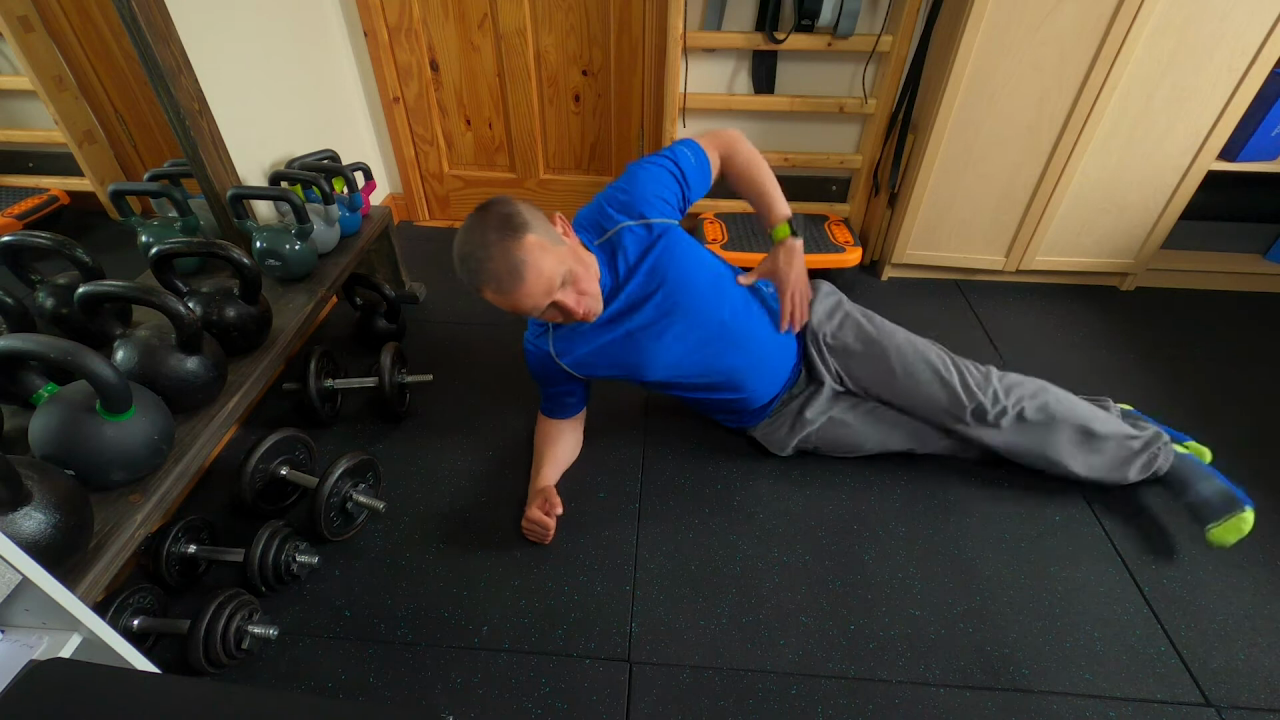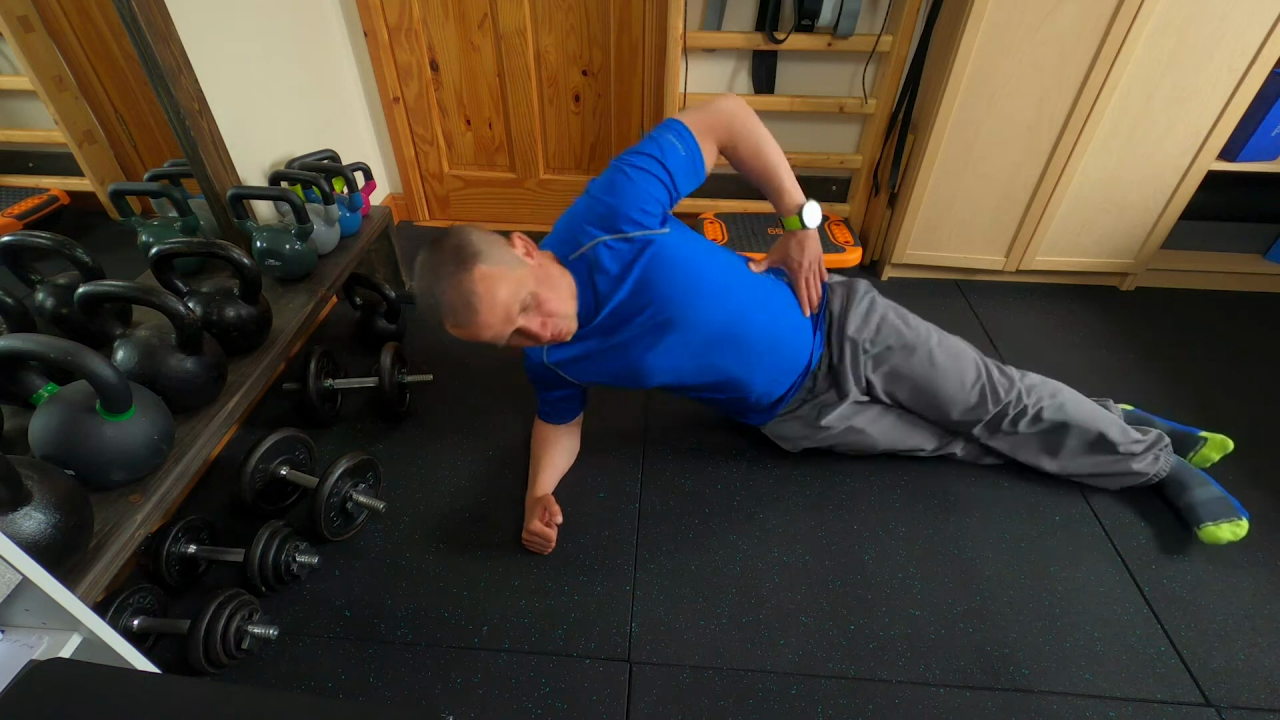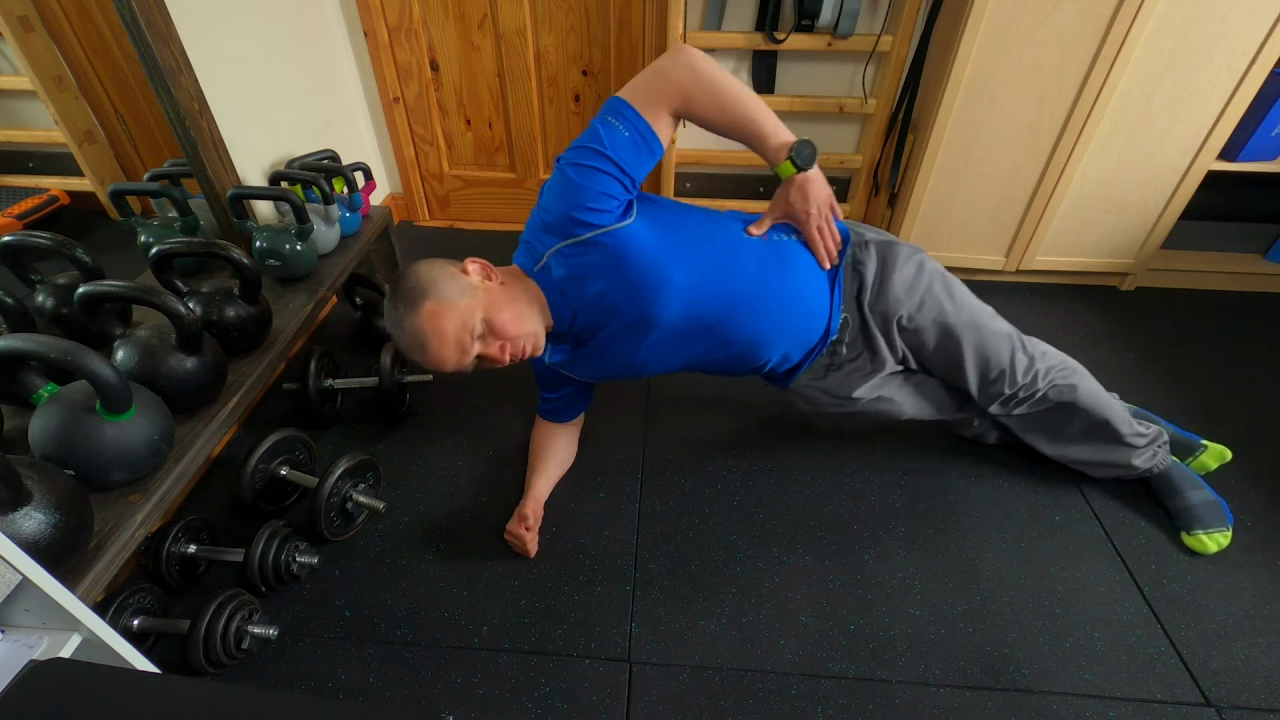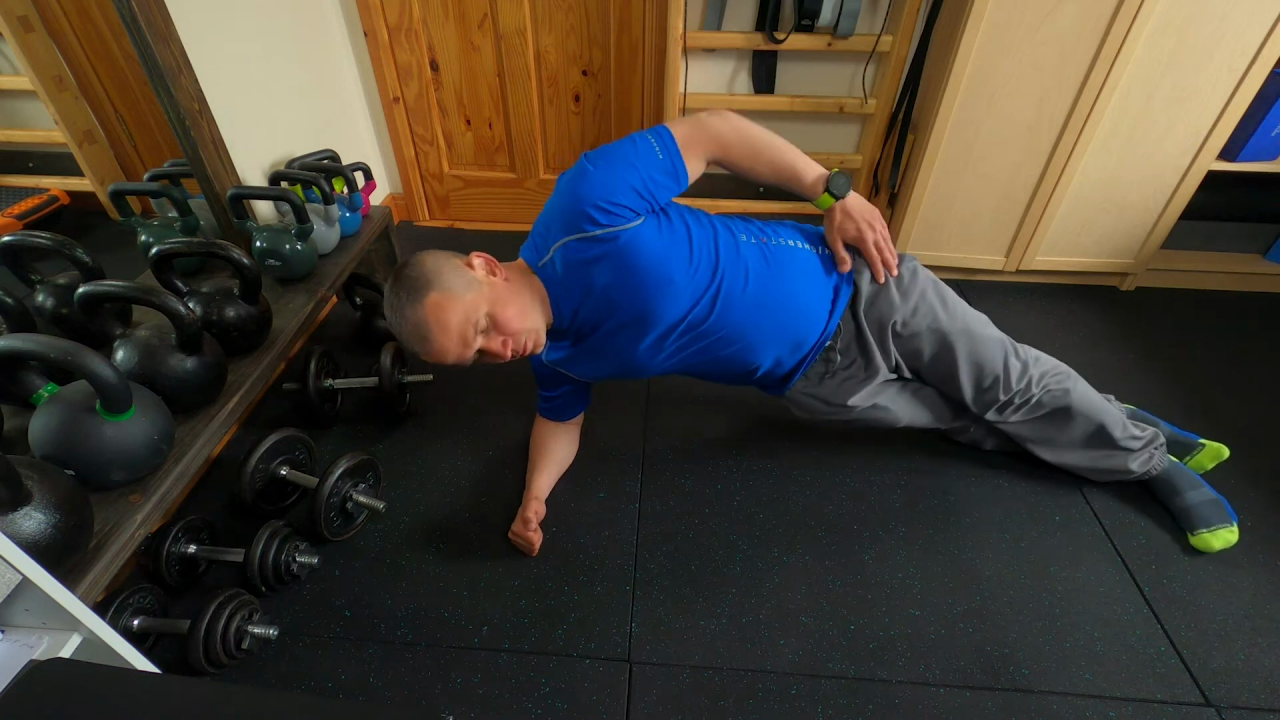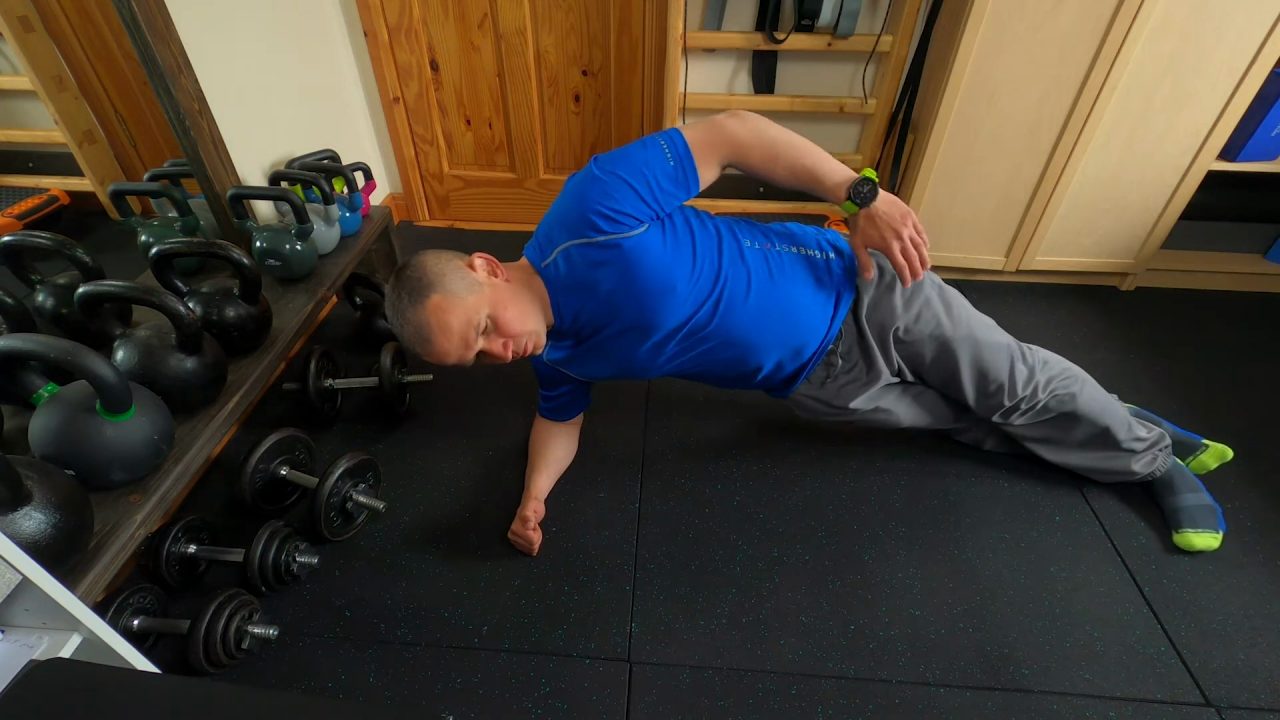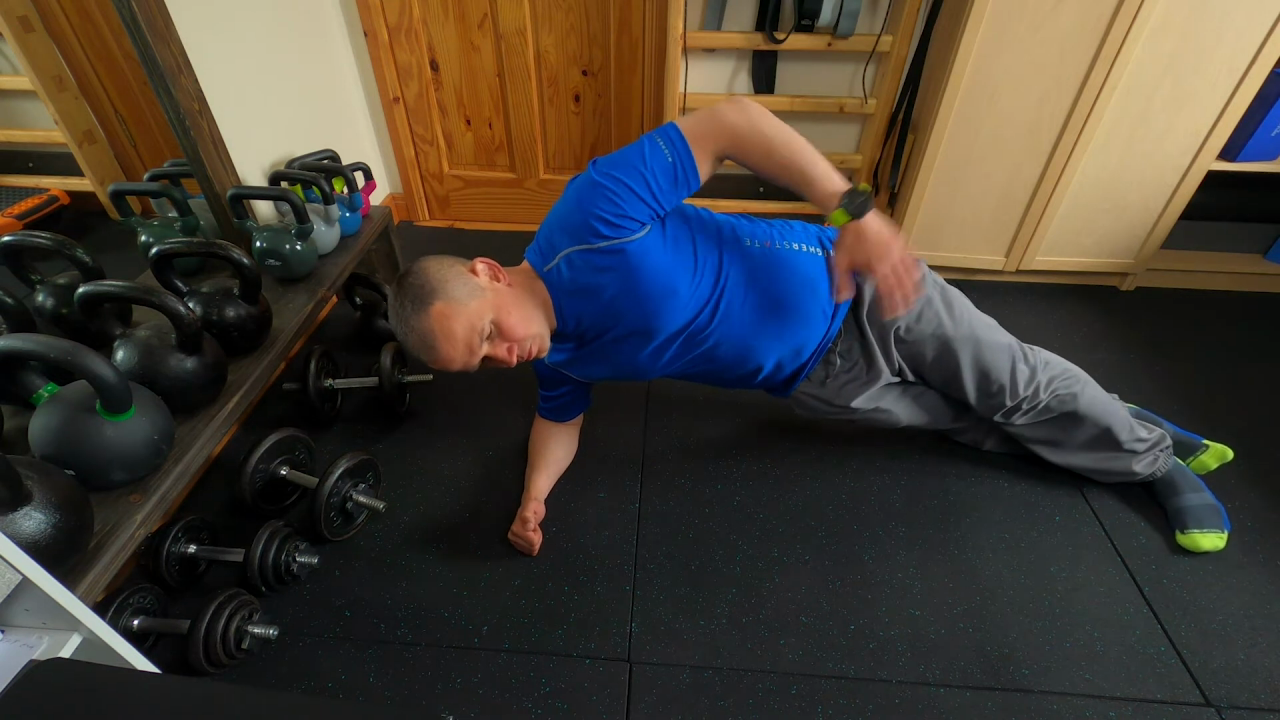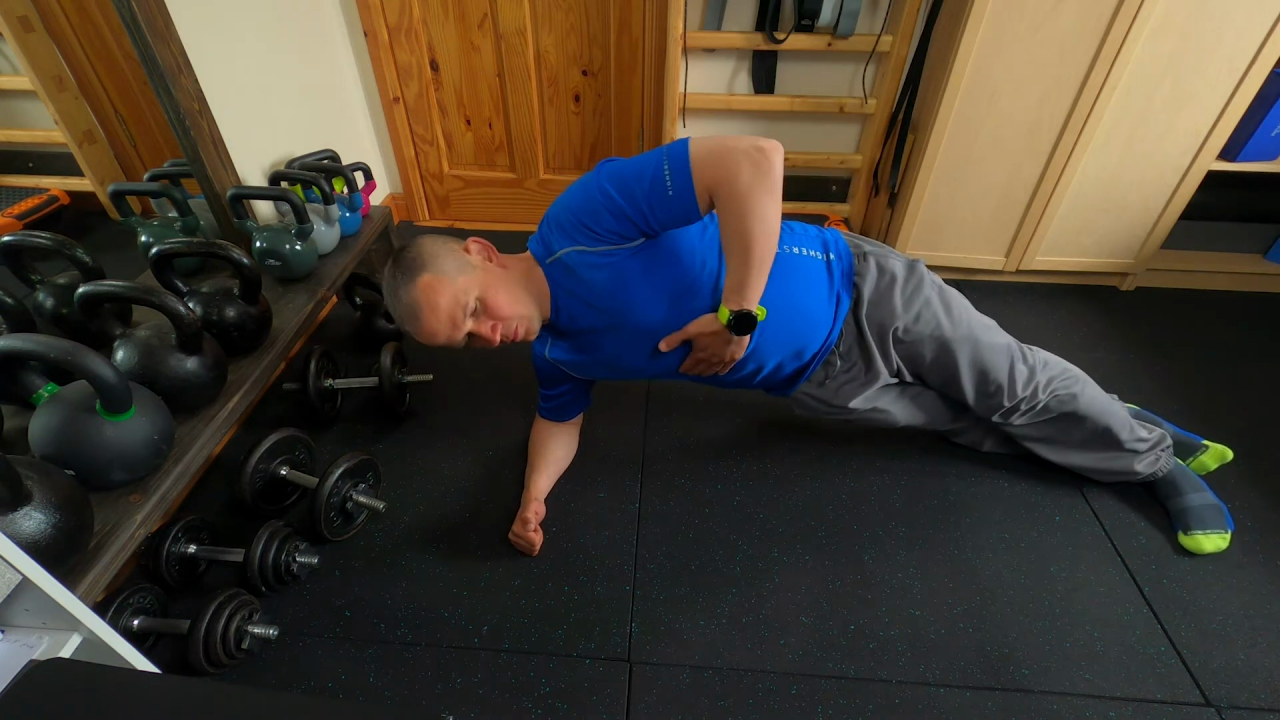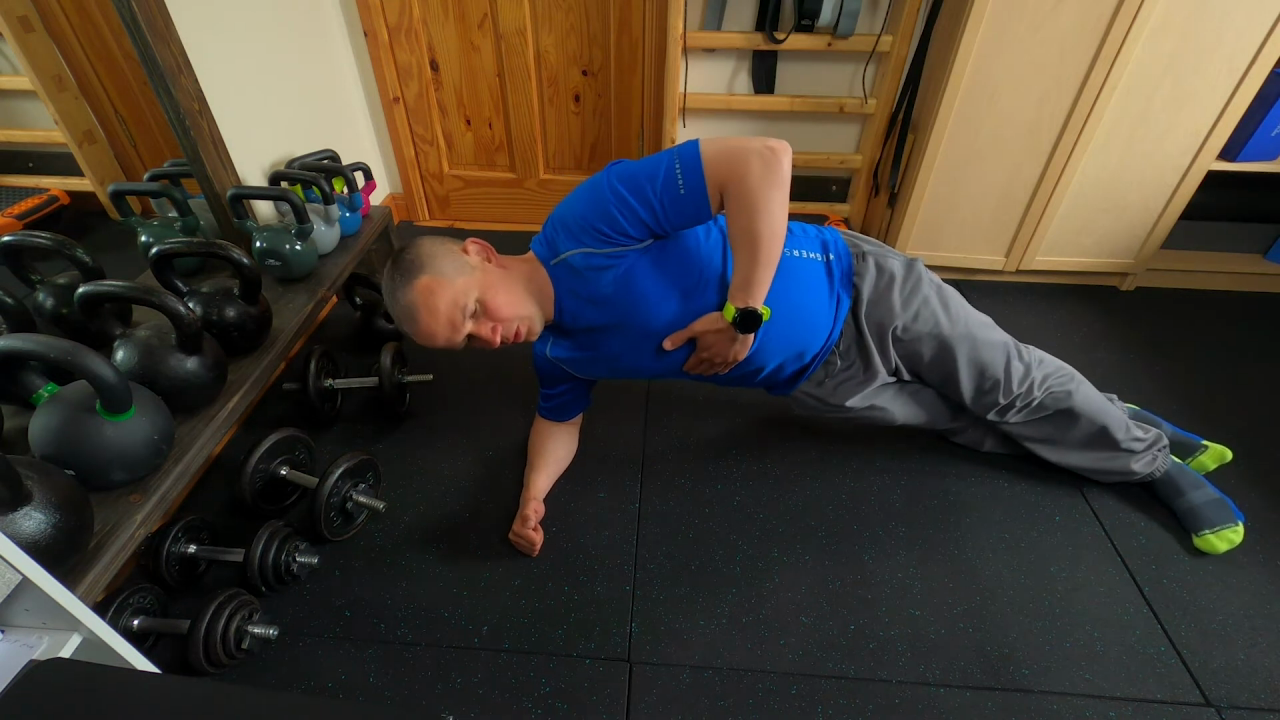
dt=0.4s
person 1, frame 1
left shoulder: (627, 207)
right shoulder: (551, 345)
left elbow: (722, 143)
right elbow: (562, 417)
left wrist: (786, 238)
right wrist: (541, 486)
left hip: (808, 330)
right hip: (780, 422)
left knee: (973, 396)
right knee: (958, 442)
left ankle: (1153, 454)
right ankle: (1116, 436)
person 1, frame 2
left shoulder: (611, 211)
right shoulder: (551, 355)
left elbow: (726, 115)
right elbow: (559, 422)
left wrist: (799, 220)
right wrist: (540, 494)
left hip: (833, 326)
right hip: (796, 414)
left knee: (998, 401)
right knee: (965, 443)
left ankle: (1152, 456)
right ankle: (1127, 443)
person 1, frame 3
left shoulder: (574, 208)
right shoulder: (557, 350)
left elbow: (679, 71)
right elbow: (559, 418)
left wrist: (796, 162)
right wrist: (532, 497)
left hip: (860, 281)
right hip: (823, 371)
left knee: (1017, 377)
right knee: (976, 417)
left ankle: (1149, 449)
right ankle: (1111, 433)
person 1, frame 4
left shoulder: (585, 203)
right shoulder: (556, 351)
left elbow: (710, 131)
right elbow: (559, 418)
left wrist: (836, 194)
right wrist: (533, 496)
left hip: (855, 291)
right hip: (817, 378)
left knee: (1010, 382)
right knee: (970, 422)
left ankle: (1144, 445)
right ankle: (1135, 456)
person 1, frame 5
left shoulder: (593, 206)
right shoulder: (556, 351)
left elbow: (727, 135)
right elbow: (559, 416)
left wrist: (863, 193)
right wrist: (533, 496)
left hip: (858, 294)
right hip: (819, 382)
left knee: (1014, 384)
right knee: (975, 423)
left ankle: (1152, 451)
right ankle: (1107, 435)
person 1, frame 6
left shoulder: (591, 212)
right shoulder: (556, 353)
left elbow: (732, 123)
right elbow: (558, 418)
left wrist: (853, 211)
right wrist: (532, 497)
left hip: (856, 292)
right hip: (820, 377)
left knee: (1015, 385)
right knee: (966, 423)
left ankle: (1152, 452)
right ankle: (1100, 432)
person 1, frame 7
left shoulder: (586, 217)
right shoulder: (553, 349)
left elbow: (753, 161)
right elbow: (558, 418)
left wrist: (737, 318)
right wrist: (533, 496)
left hip: (859, 293)
right hip: (820, 380)
left knee: (1015, 385)
right knee: (974, 427)
left ankle: (1153, 451)
right ankle: (1104, 437)
person 1, frame 8
left shoulder: (593, 219)
right shoulder: (553, 346)
left elbow: (763, 161)
right elbow: (558, 417)
left wrist: (744, 315)
right wrist: (532, 496)
left hip: (858, 293)
right hip: (822, 377)
left knee: (1013, 383)
right knee: (975, 425)
left ankle: (1151, 449)
right ankle: (1137, 455)
